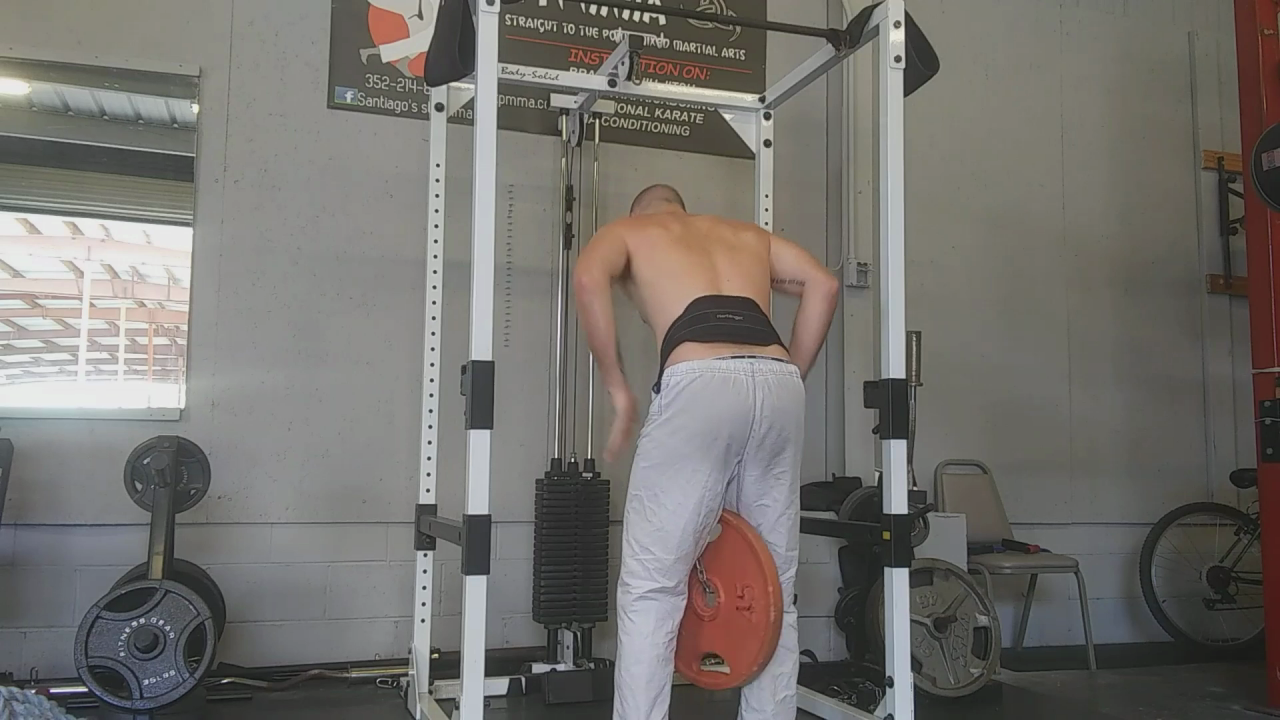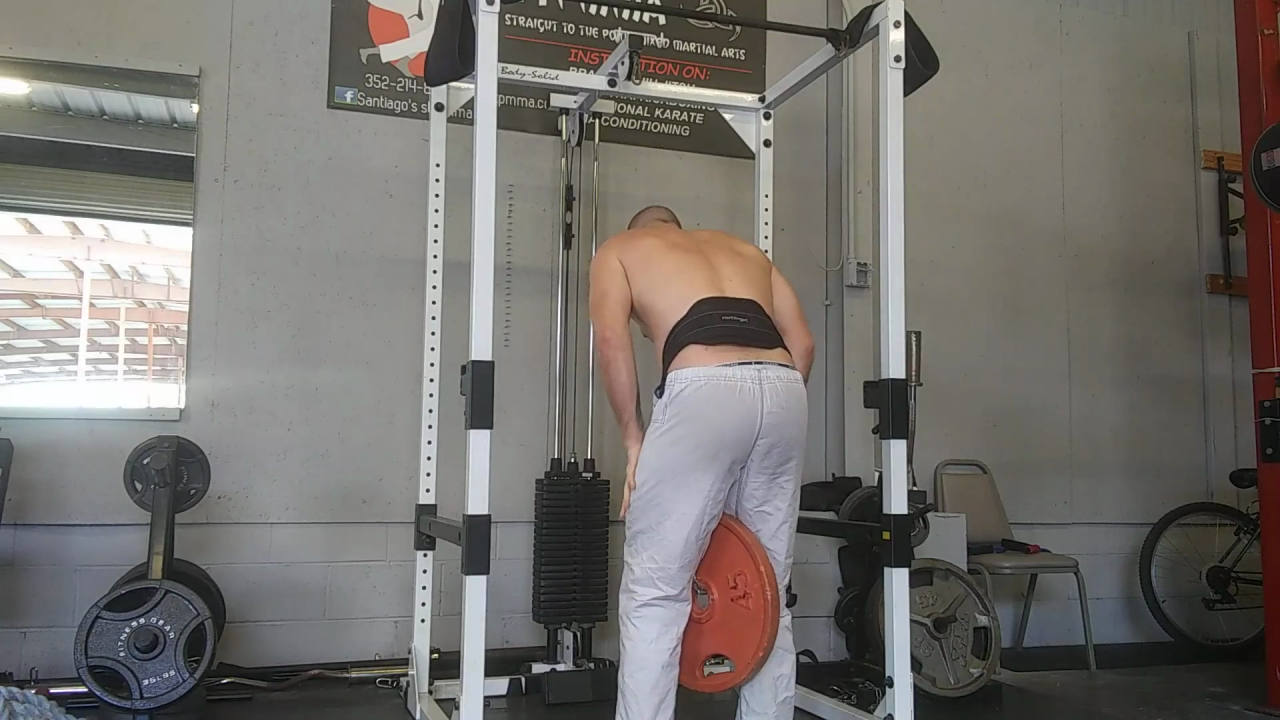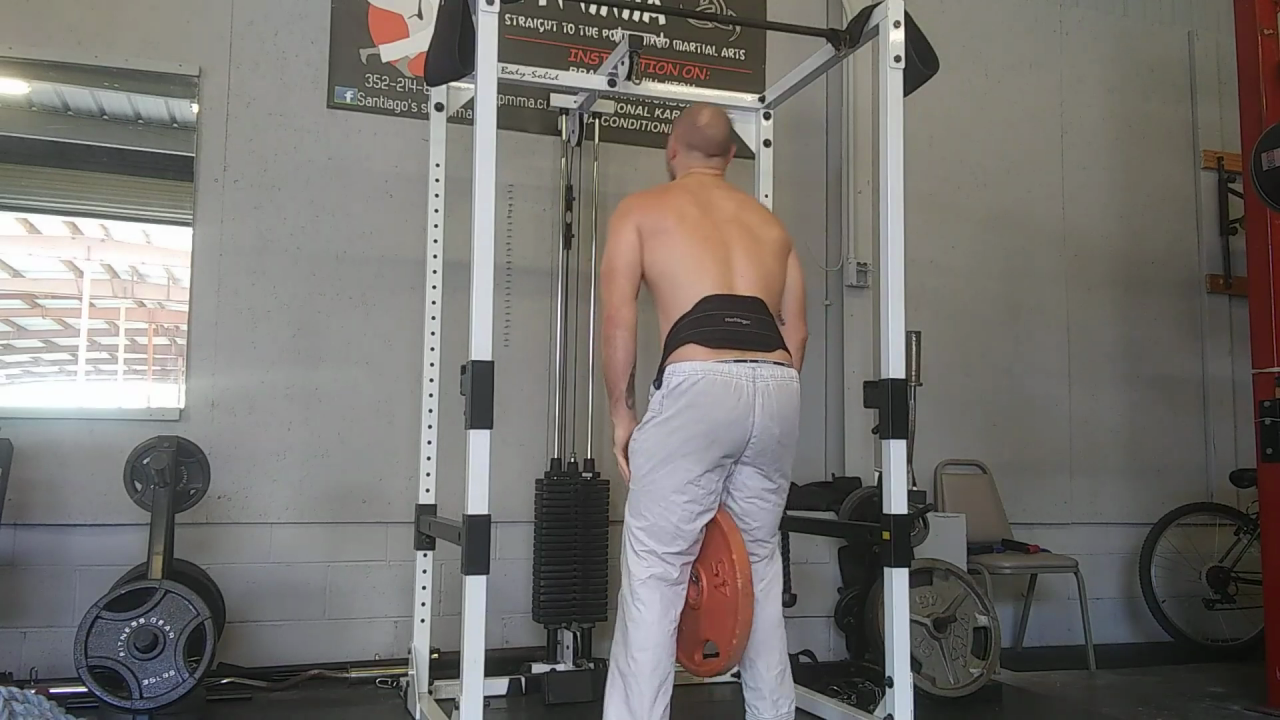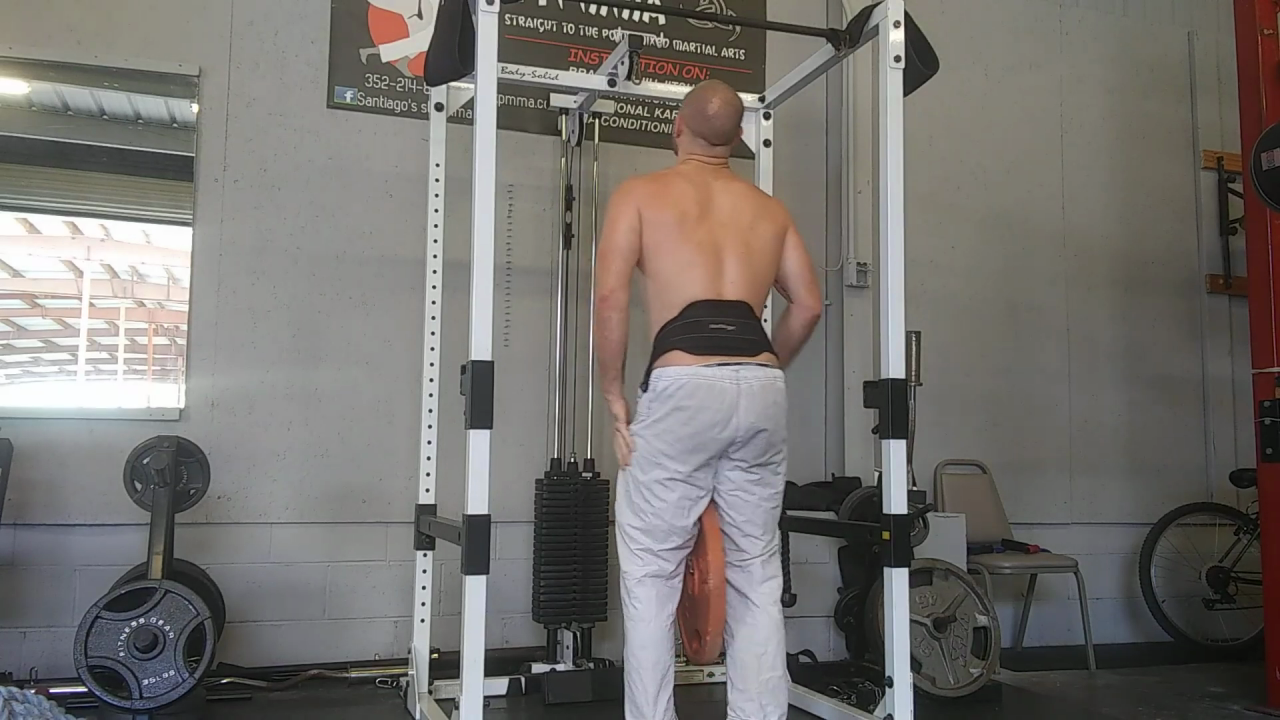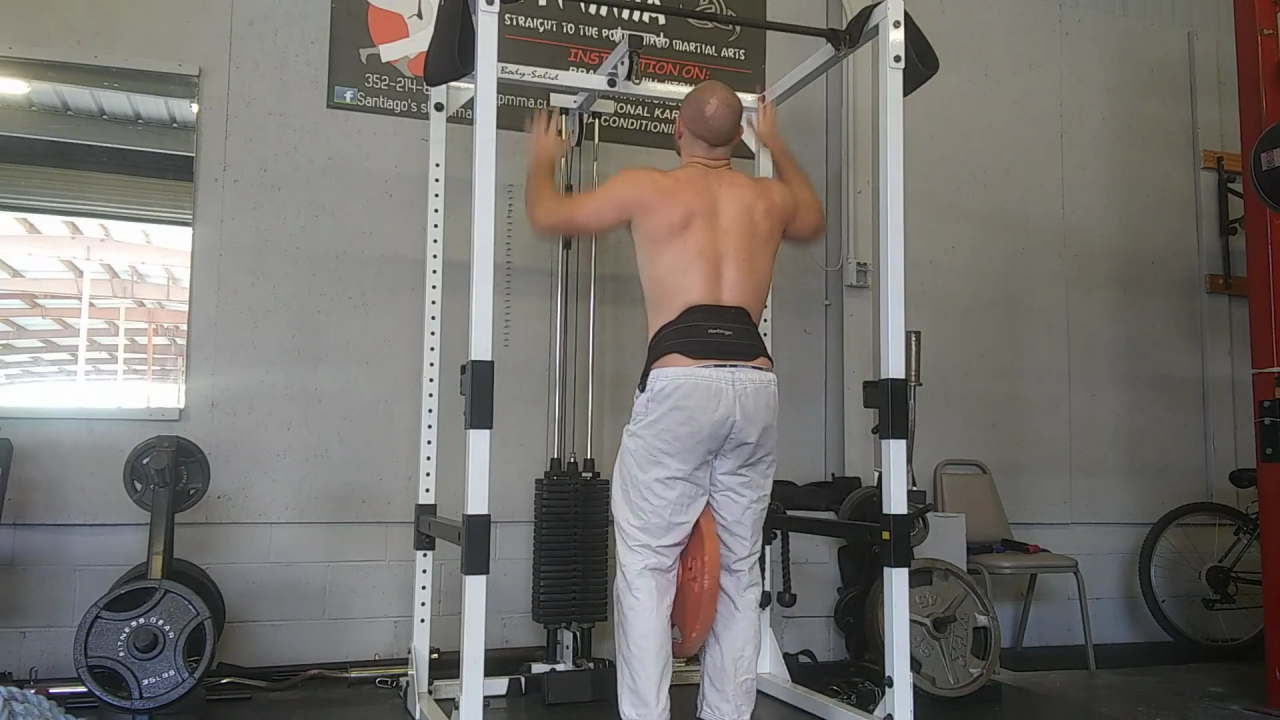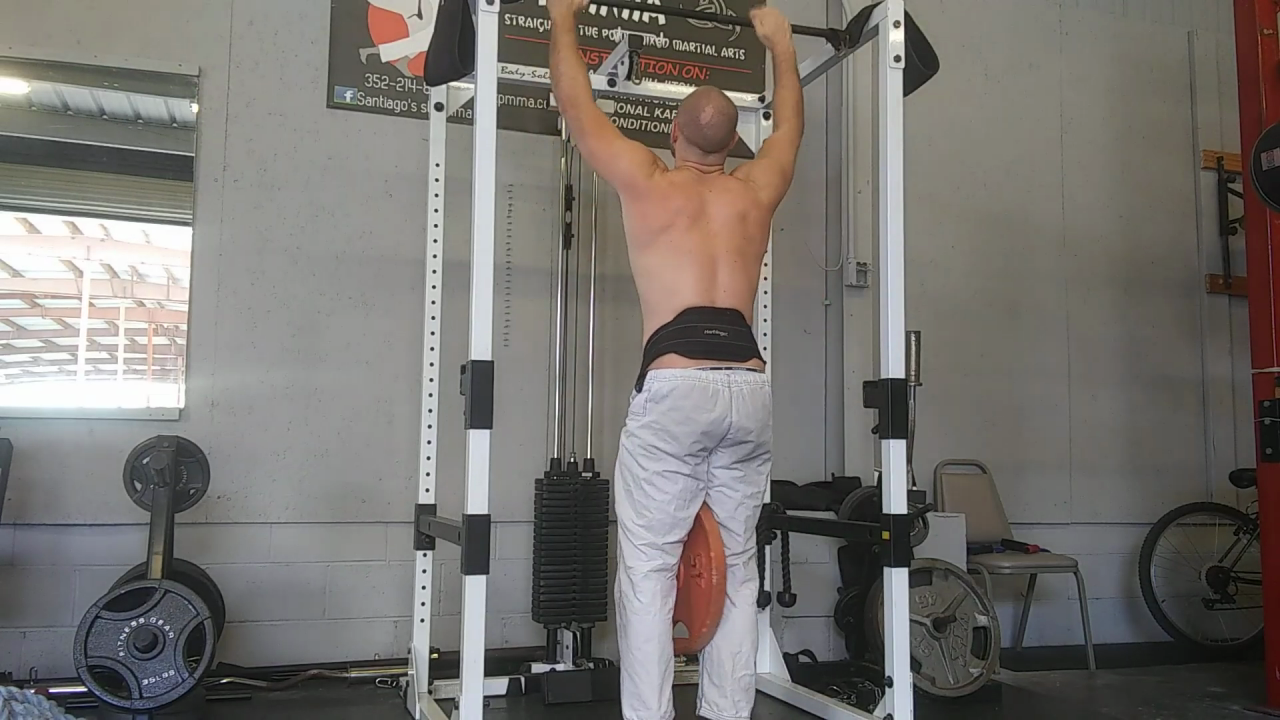
dt=0.4s
person 1, frame 1
left shoulder: (628, 230)
right shoulder: (748, 233)
left elbow: (589, 279)
right elbow: (823, 283)
left wrist: (617, 386)
left hip: (701, 383)
right hip: (778, 385)
left knee: (651, 582)
right knee: (772, 584)
person 1, frame 2
left shoulder: (621, 248)
right shoulder: (744, 248)
left elbow: (610, 335)
right elbow: (801, 339)
left wrist: (634, 437)
right wrist: (772, 400)
left hip: (705, 389)
right hip: (784, 389)
left knee: (655, 590)
person 1, frame 3
left shoulder: (641, 208)
right shoulder: (768, 220)
left elbow: (618, 315)
right elbow: (795, 332)
left wrist: (621, 412)
left hip: (699, 384)
right hip: (778, 385)
left knee: (655, 573)
right knee: (759, 569)
person 1, frame 4
left shoulder: (641, 194)
right shoulder: (767, 207)
left elbow: (610, 297)
right elbow: (808, 304)
left wrist: (613, 393)
left hip: (684, 385)
right hip: (761, 388)
left knee: (651, 572)
right knee: (755, 574)
person 1, frame 5
left shoulder: (648, 188)
right shoulder: (767, 198)
left elbow: (547, 217)
right elbow: (813, 221)
left wrist: (541, 160)
right wrist: (778, 146)
left hip: (680, 385)
right hip: (755, 386)
left knee: (646, 566)
right knee: (738, 572)
person 1, frame 6
left shoulder: (645, 182)
right shoulder: (757, 192)
left elbow: (575, 105)
right elbow: (790, 122)
left hip: (674, 386)
right hip: (749, 388)
left knee: (648, 567)
right knee: (735, 569)
